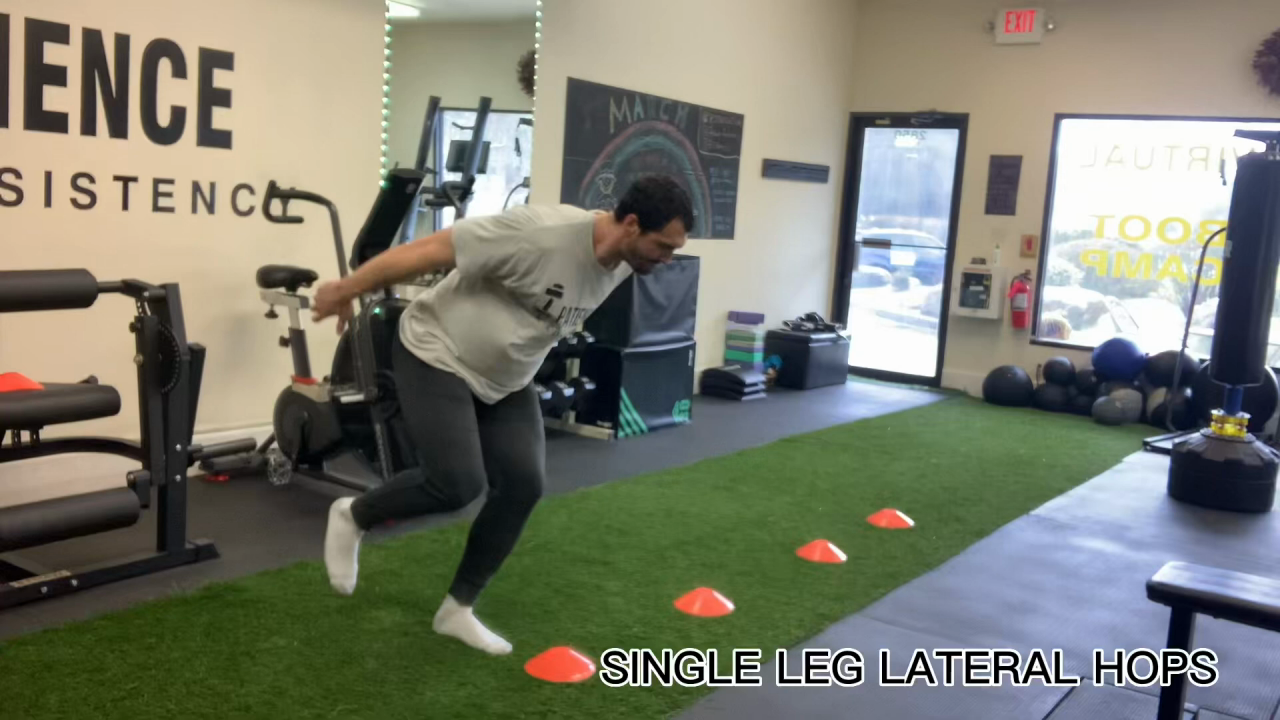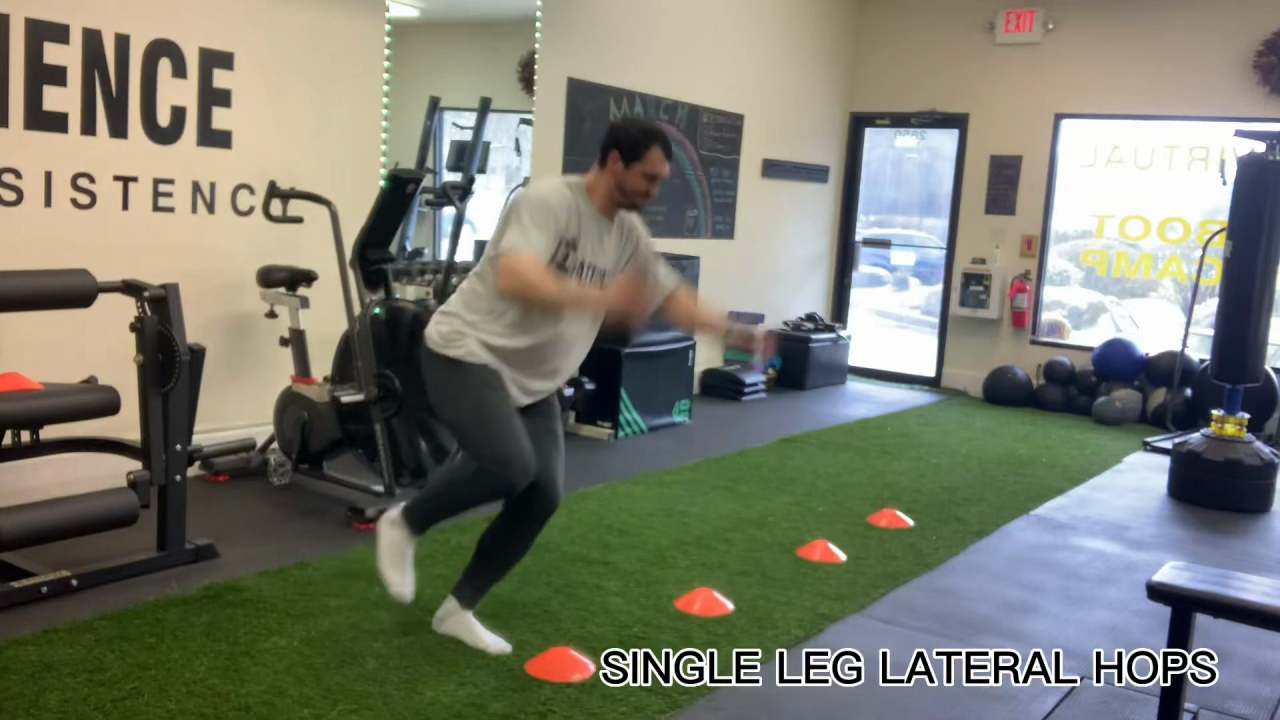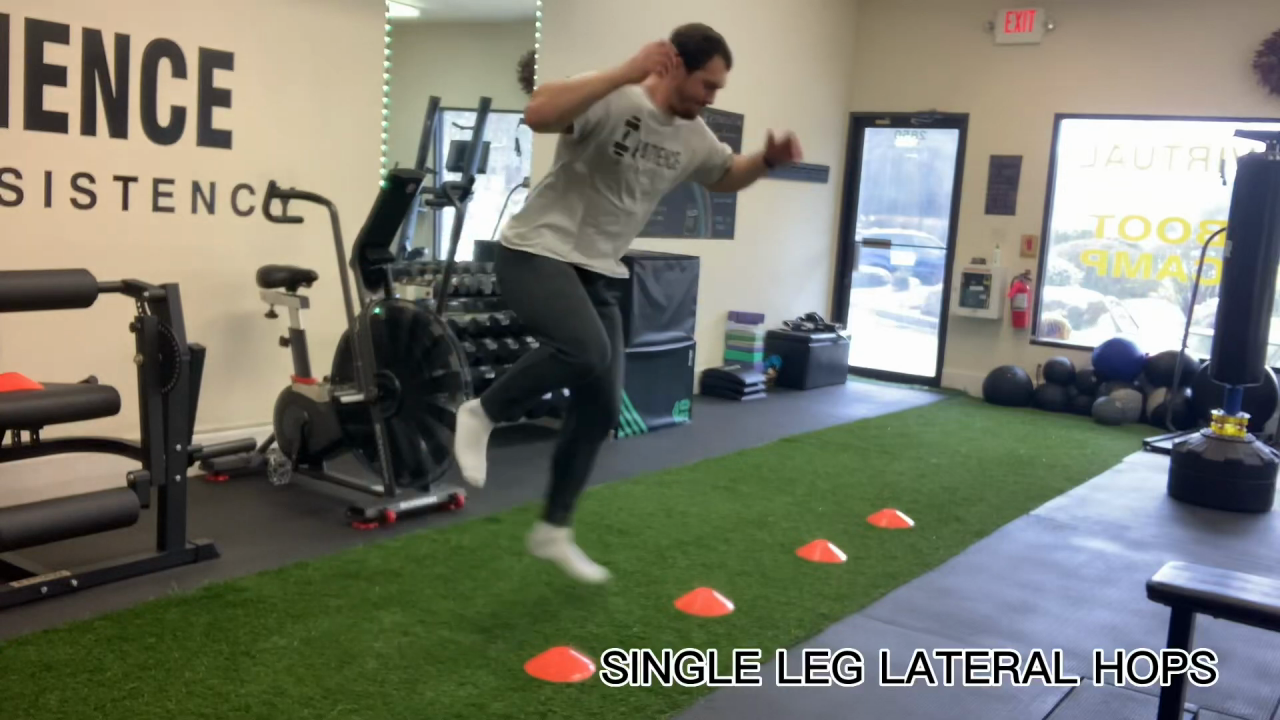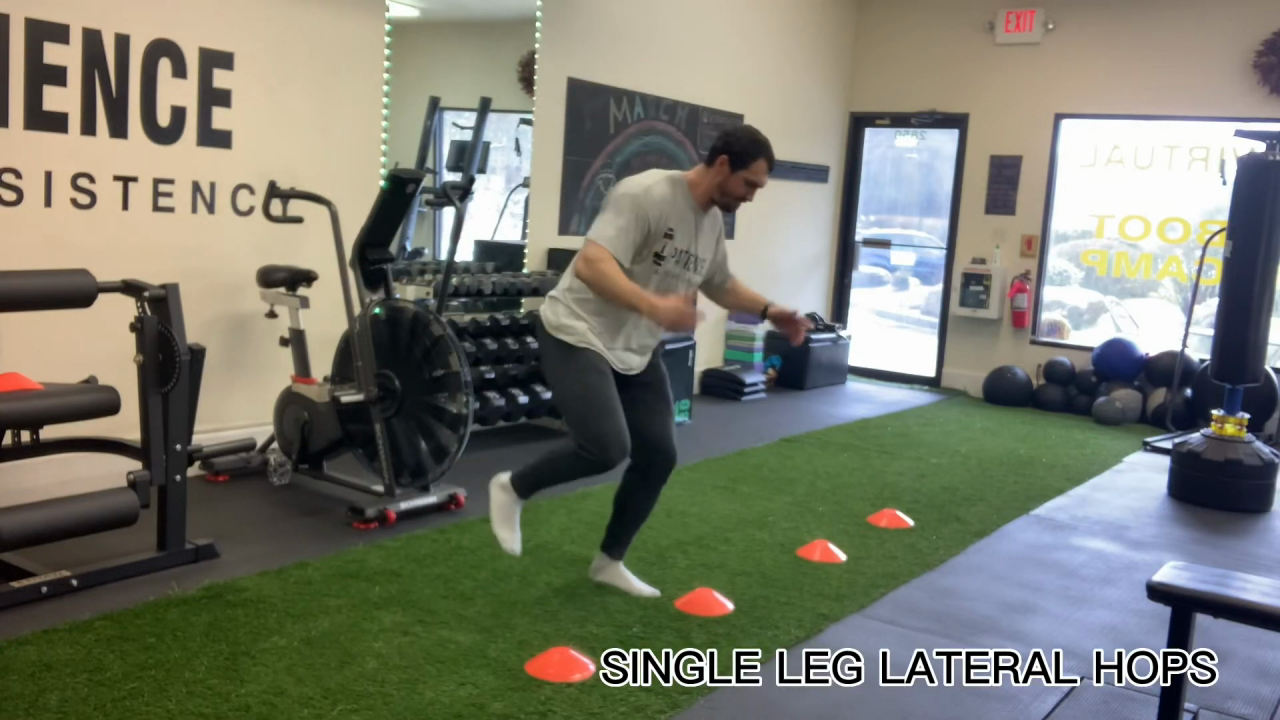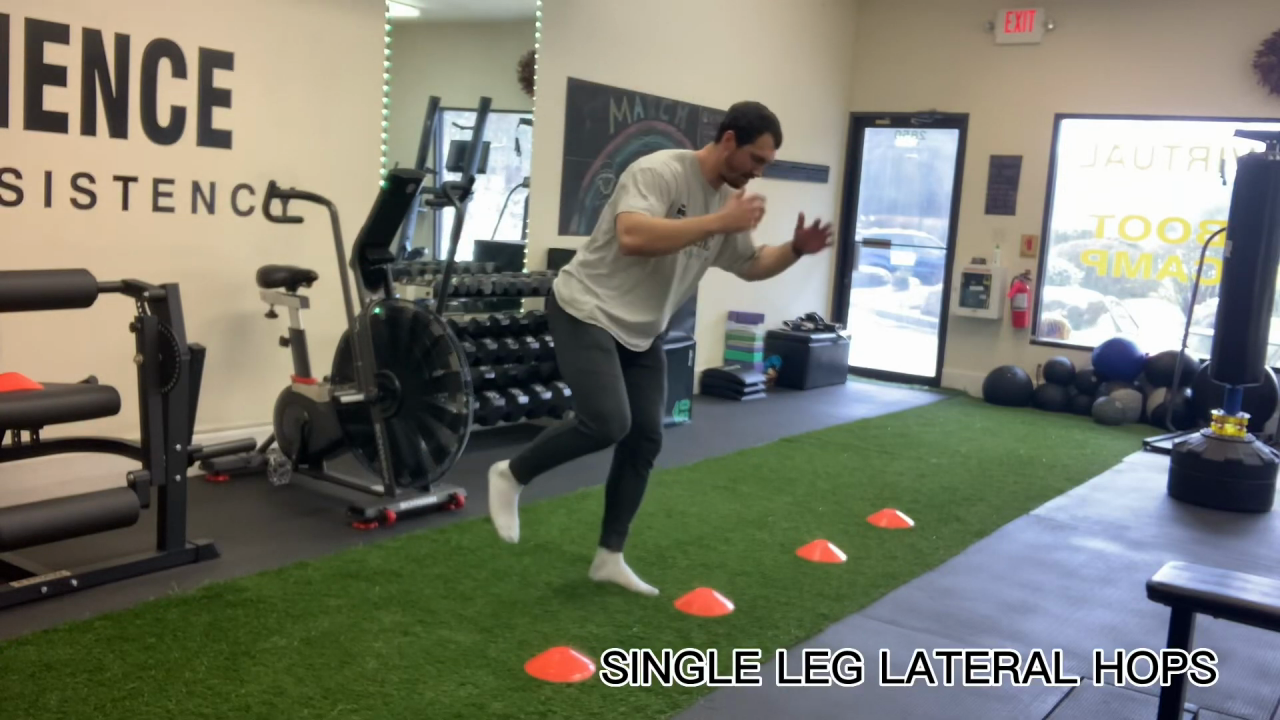
dt=0.3s
person 1, frame 1
left shoulder: (618, 267)
right shoulder: (543, 233)
right elbow: (435, 250)
right wrist: (349, 289)
left hip: (505, 378)
right hip: (439, 357)
left knee: (522, 484)
right knee: (456, 485)
left ankle: (457, 608)
right ankle: (352, 516)
person 1, frame 2
left shoulder: (628, 233)
right shoulder: (545, 202)
left elbow: (669, 297)
right elbow: (513, 277)
left wrist: (731, 331)
right wrist: (594, 299)
left hip: (532, 376)
right hip: (465, 356)
left knee: (539, 497)
right knee: (510, 466)
left ankle: (458, 610)
right ankle: (403, 523)
person 1, frame 3
left shoulder: (690, 134)
right shoulder: (610, 95)
left elbow: (729, 174)
right elbow: (539, 111)
left wrist: (769, 160)
right wrist: (626, 72)
left hip: (597, 271)
right hip: (537, 251)
left knee: (600, 409)
right knee: (585, 351)
left ankle: (553, 531)
right ankle: (482, 414)
person 1, frame 4
left shoulder: (712, 225)
right shoulder: (645, 195)
left elbow: (720, 285)
right elbow: (590, 264)
left wrist: (769, 311)
right wrist: (652, 305)
left hip: (633, 349)
right hip: (577, 336)
left knee: (659, 457)
right knee: (605, 447)
left ankle: (609, 562)
right ankle: (513, 488)
person 1, frame 5
left shoulder: (726, 199)
right shoulder: (657, 172)
left elbow: (751, 265)
right elbow: (632, 236)
left wrist: (795, 248)
right wrist: (718, 222)
left hip: (640, 329)
right hip: (586, 310)
left knee: (644, 440)
right knee: (606, 423)
left ankle: (609, 556)
right ankle: (511, 474)
